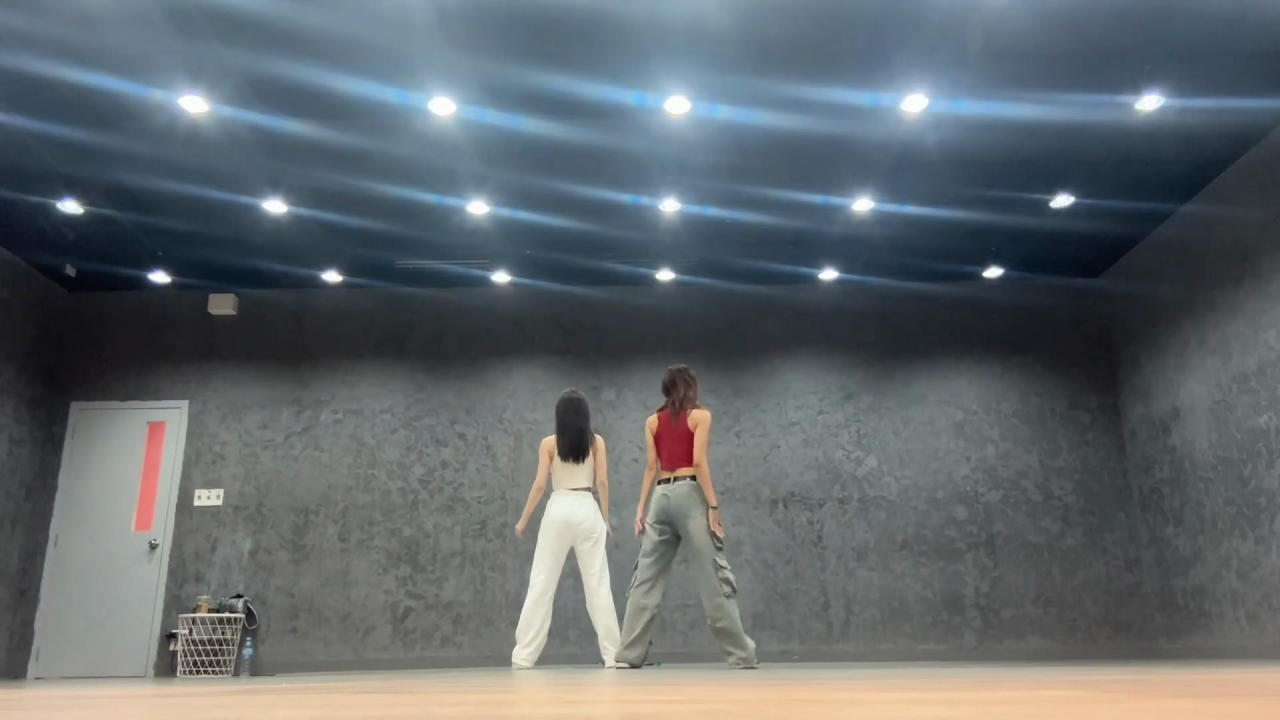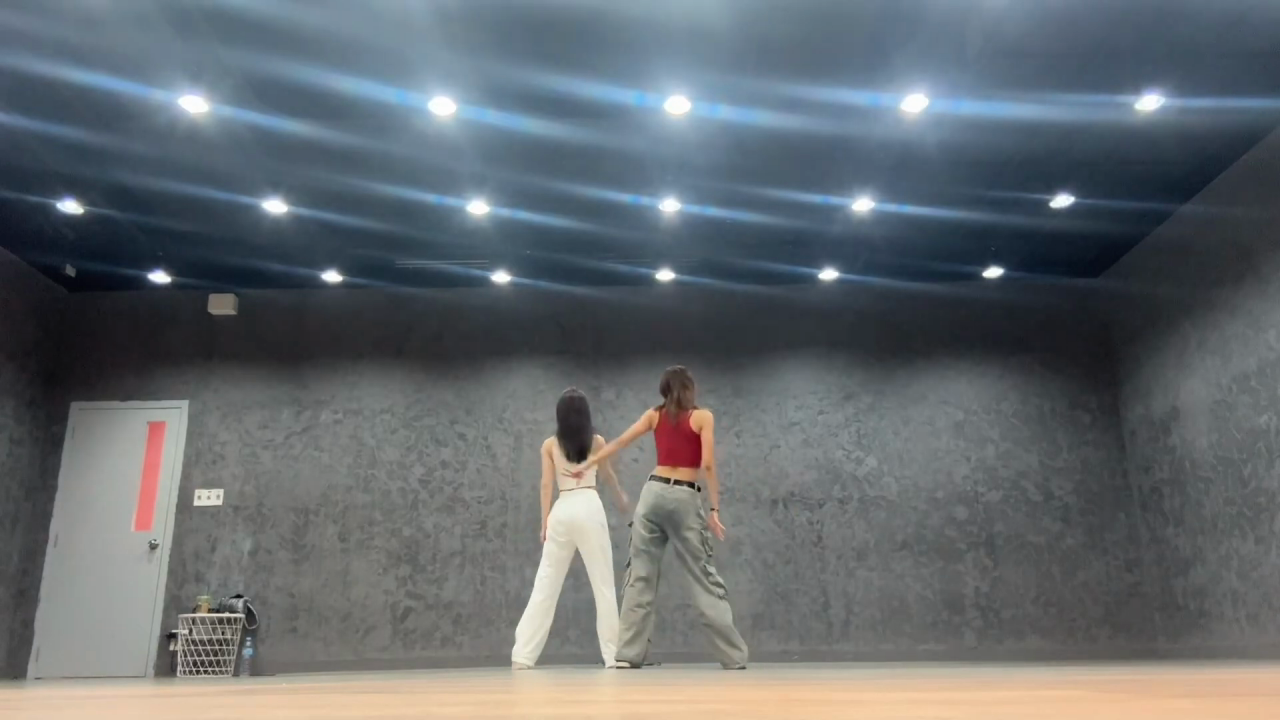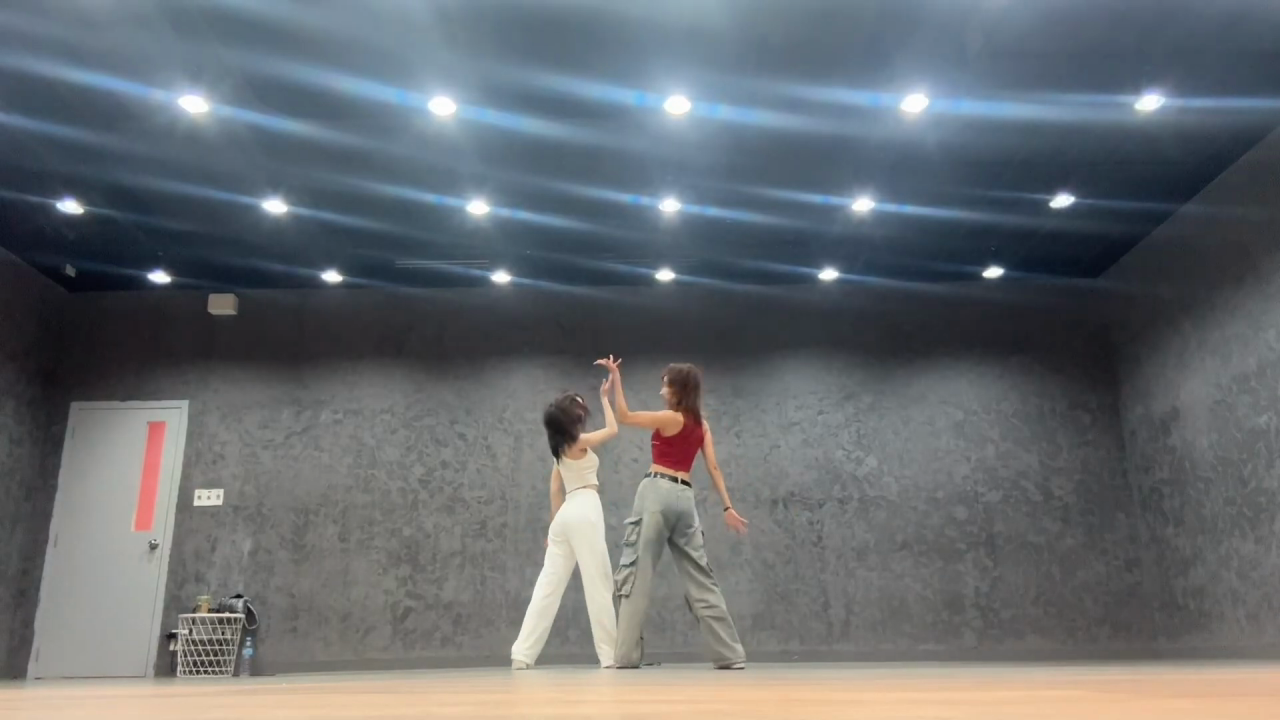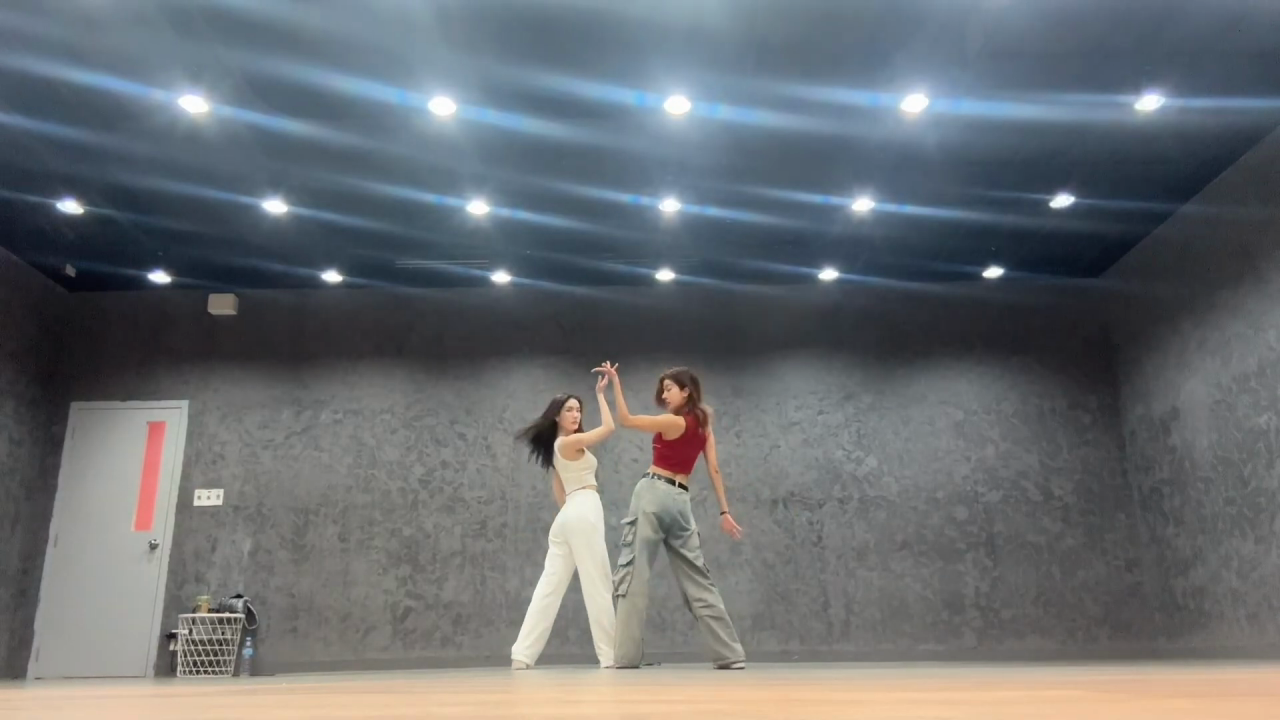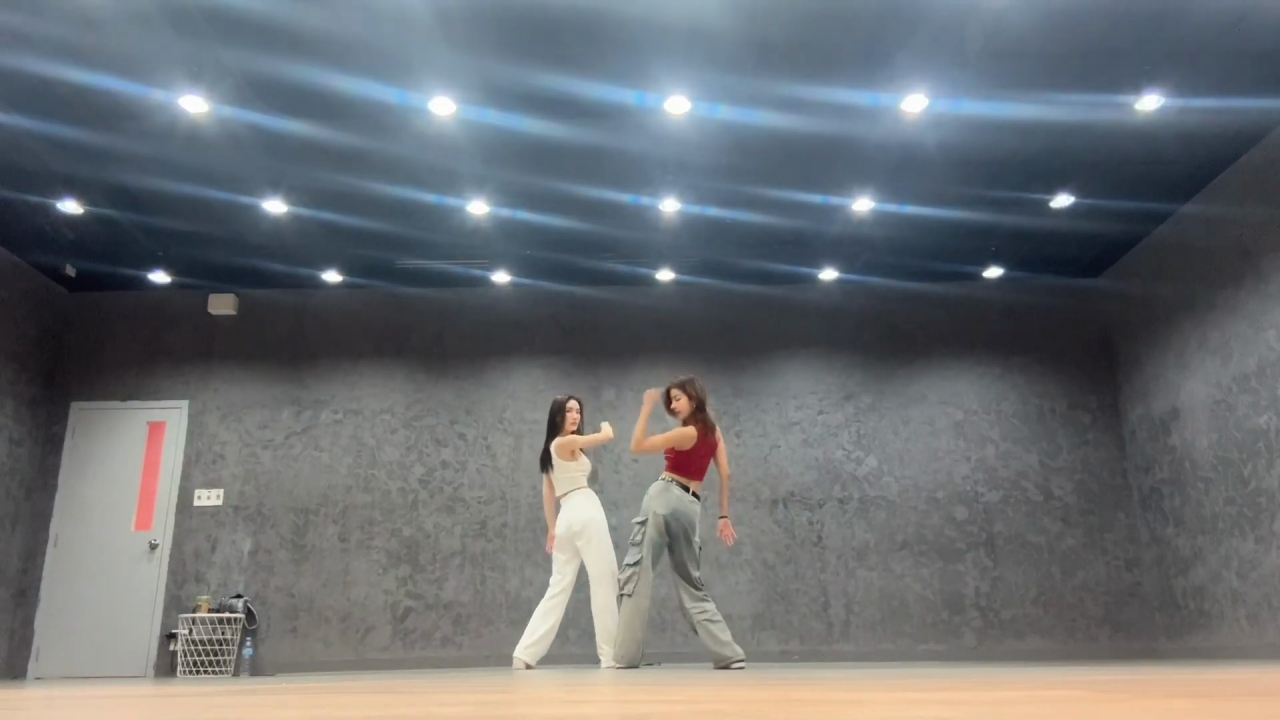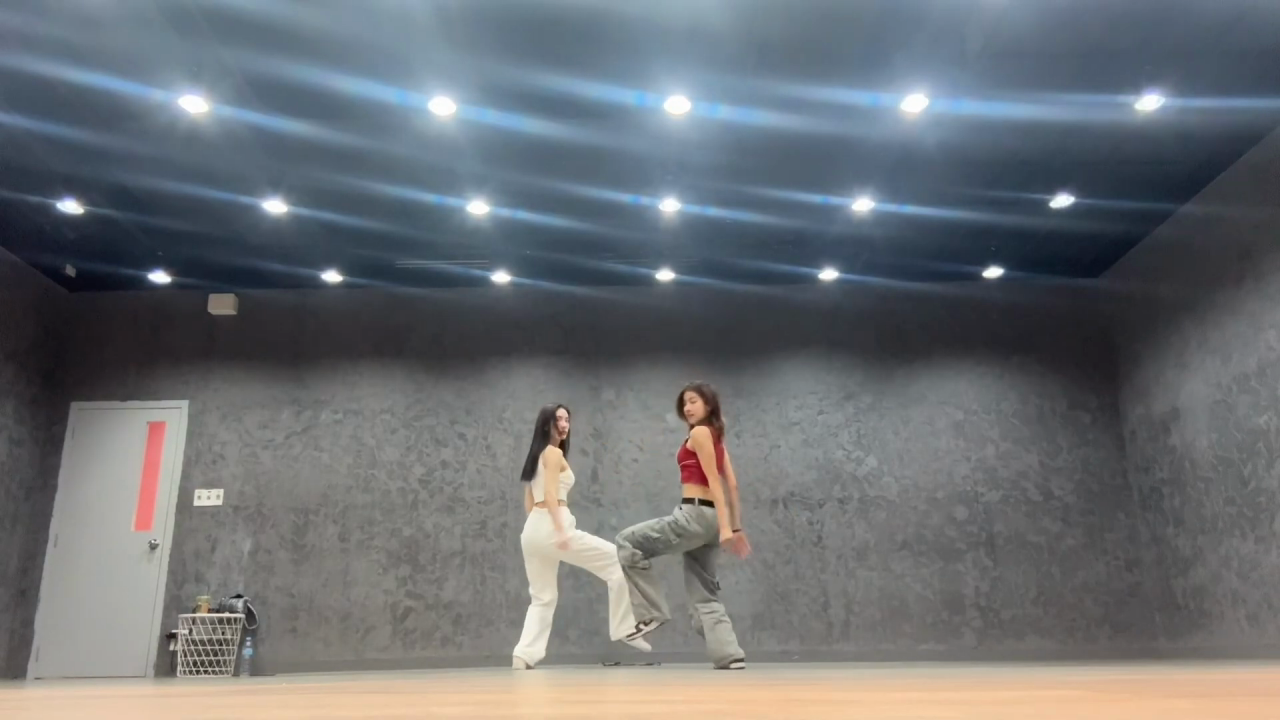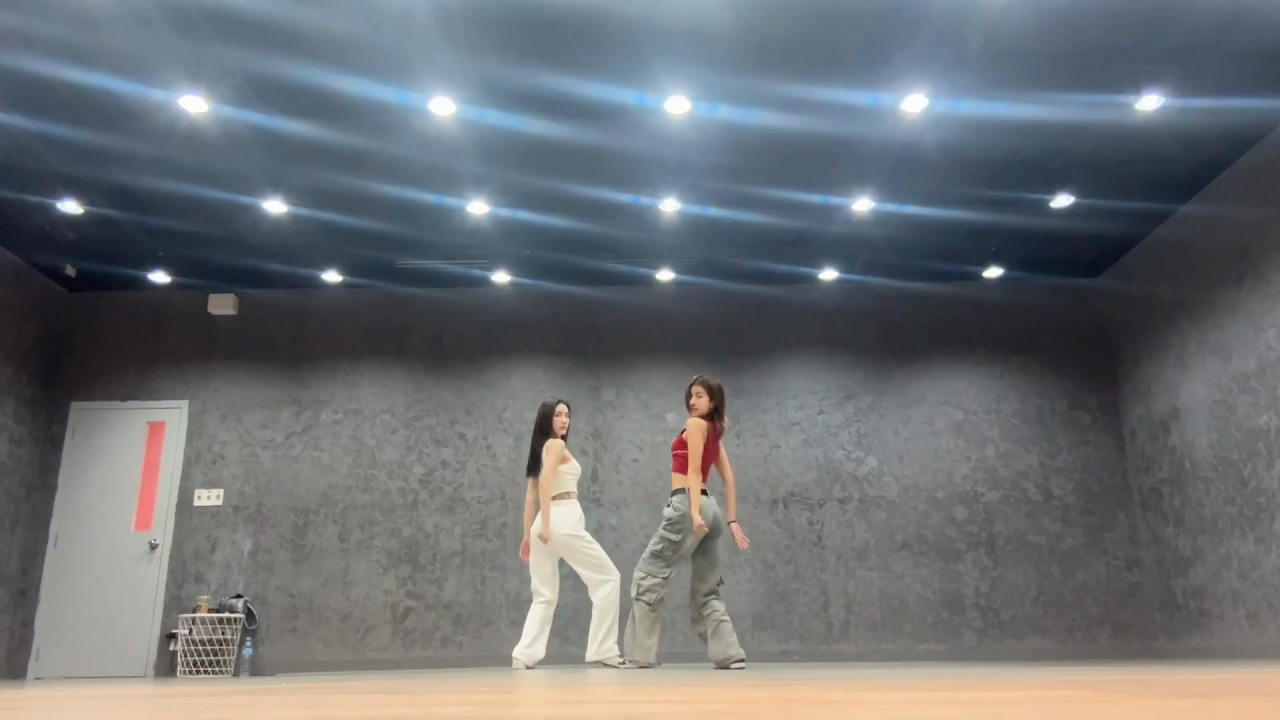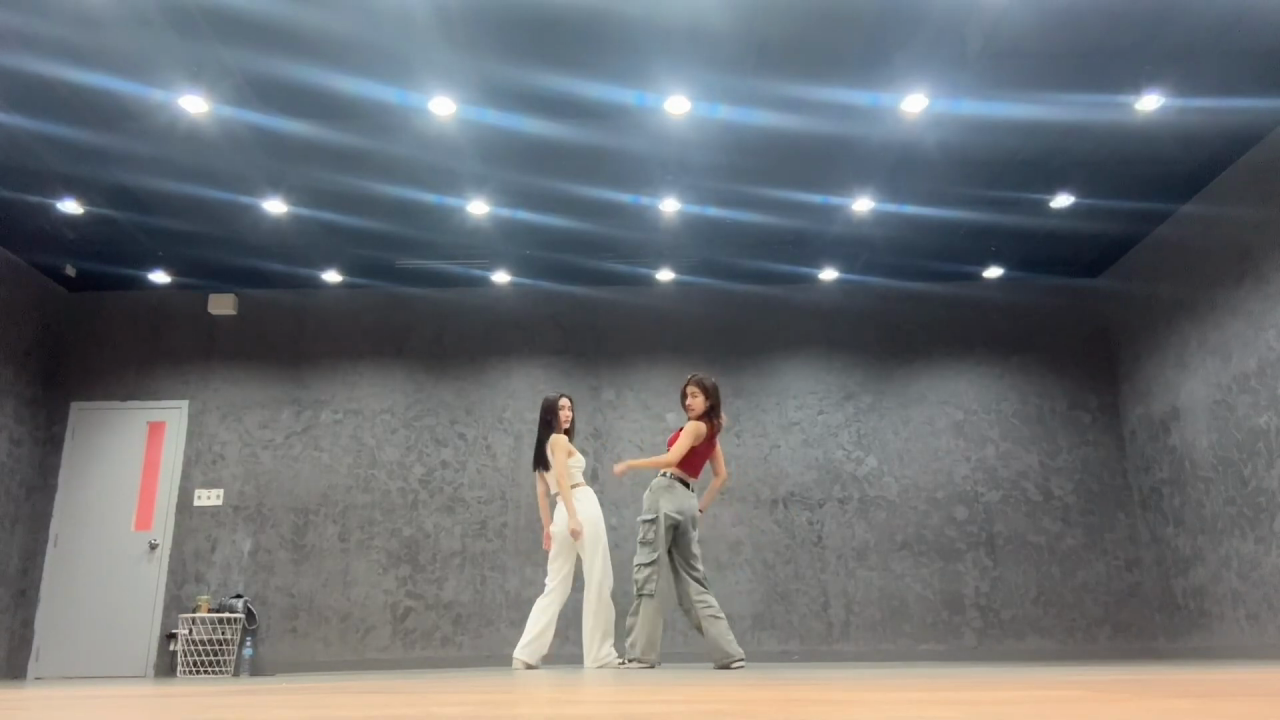
dt=0.3s
person 1, frame 1
left shoulder: (653, 421)
right shoulder: (700, 416)
left elbow: (651, 468)
right elbow: (699, 463)
left wrist: (641, 509)
right wrist: (713, 506)
left hip: (661, 498)
right hip: (690, 495)
left knee: (647, 579)
right knee: (713, 577)
left ankle: (628, 655)
right ankle: (741, 655)
person 1, frame 2
left shoulder: (655, 415)
right shoulder: (703, 417)
left elbow: (619, 443)
right elbow: (709, 465)
left wrist: (587, 465)
right wrist: (714, 510)
left hip: (654, 494)
right hip: (686, 498)
left knee: (641, 576)
right knee: (704, 578)
left ankle: (628, 654)
right ankle: (734, 654)
person 1, frame 3
left shoulder: (671, 418)
right shoulder: (700, 423)
left elbow: (626, 417)
right elbow: (713, 467)
left wrist: (616, 378)
right wrist: (727, 507)
left hip: (656, 493)
right hip: (684, 498)
left knee: (634, 572)
right knee: (700, 579)
left ankle: (626, 655)
right ankle: (730, 654)
person 1, frame 4
left shoulder: (674, 423)
right shoulder: (704, 423)
left elbow: (625, 420)
right elbow: (714, 470)
left wrist: (615, 382)
right wrist: (724, 511)
left hip: (652, 494)
right hip: (679, 501)
left knee: (633, 573)
right knee: (697, 579)
left ankle: (626, 655)
right ankle: (730, 654)
person 1, frame 5
left shoulder: (686, 433)
right shoulder: (712, 431)
left elbow: (636, 447)
right elbow: (725, 474)
left wrist: (647, 407)
right wrist: (724, 516)
left hip: (664, 498)
right hip: (689, 507)
left knee: (637, 575)
right knee: (692, 585)
left ankle: (626, 656)
right ankle: (729, 654)
person 1, frame 6
left shoulder: (700, 433)
right shoulder: (715, 436)
left elbow: (713, 481)
right elbow: (731, 483)
left wrist: (723, 525)
right wrist: (736, 528)
left hip: (695, 515)
right hip: (708, 518)
left knee: (629, 542)
right knee: (704, 593)
left ankle: (652, 613)
right ankle: (728, 653)
person 1, frame 7
left shoulder: (696, 424)
right shoulder: (714, 432)
left elbow: (694, 470)
right elbow: (729, 479)
left wrist: (694, 510)
right wrist: (731, 521)
left hip: (685, 507)
right hip: (708, 509)
left knee: (649, 574)
right knee: (706, 591)
left ankle: (640, 654)
right ankle: (729, 654)
person 1, frame 8
left shoulder: (696, 427)
right shoulder: (711, 431)
left elbow: (671, 459)
right elbow: (721, 475)
left wrist: (630, 465)
right wrist: (700, 508)
left hip: (666, 493)
right hip: (687, 501)
left knee: (647, 573)
right knee: (692, 581)
left ankle: (641, 653)
right ankle: (728, 652)
person 2, frame 1
left shoulder: (549, 443)
right shoulder: (596, 442)
left elbow: (540, 484)
right elbow: (602, 482)
left wrist: (523, 519)
right wrist: (606, 519)
left hip: (558, 510)
right hip: (587, 511)
left knee: (542, 585)
right knee: (598, 585)
left ankle: (524, 656)
right ankle: (613, 655)
person 2, frame 2
left shoulder: (550, 444)
right shoulder: (595, 441)
left elbow: (546, 484)
right elbow: (608, 474)
left wrist: (545, 521)
right wrist: (621, 496)
left hip: (562, 511)
right hip: (589, 509)
left knee: (546, 585)
right knee: (604, 583)
left ankle: (523, 655)
right ankle: (614, 653)
person 2, frame 3
left shoulder: (560, 445)
right shoulder: (577, 441)
right elbow: (612, 430)
right wrist: (605, 397)
left hip: (566, 515)
right hip: (585, 511)
left knee: (548, 585)
right knee: (598, 583)
left ankle: (523, 654)
right ankle: (610, 655)
person 2, frame 4
left shoulder: (554, 448)
right shoulder: (570, 442)
right elbow: (609, 427)
right wrist: (600, 394)
left hip: (567, 516)
right hip: (584, 512)
left knee: (550, 586)
right knee: (597, 585)
left ankle: (523, 653)
right ankle: (610, 655)
person 2, frame 5
left shoulder: (552, 450)
right shoulder: (564, 442)
left elbow: (547, 493)
right elbow: (607, 436)
left wrist: (551, 531)
right wrist: (604, 424)
left hip: (566, 518)
right hip: (585, 512)
left knee: (558, 589)
right knee: (603, 584)
left ankle: (524, 654)
right ankle: (611, 656)
person 2, frame 6
left shoulder: (537, 455)
right shoulder: (554, 452)
right elbow: (550, 493)
right wrist: (561, 531)
left hip: (532, 531)
right hip: (553, 528)
left knee: (543, 599)
right knee: (615, 561)
left ankle: (525, 654)
right ankle: (625, 629)
person 2, frame 7
left shoulder: (540, 449)
right shoulder: (556, 445)
left elbow: (530, 496)
right elbow: (546, 481)
left wrist: (527, 535)
right wrist: (547, 524)
left hip: (545, 524)
right hip: (564, 521)
left knee: (544, 597)
right knee: (607, 578)
left ankle: (524, 655)
right ankle: (604, 649)
person 2, frame 8
left shoulder: (545, 445)
right shoulder: (560, 440)
left elbow: (542, 491)
right elbow: (563, 479)
left wrist: (548, 527)
right wrist: (574, 517)
left hip: (563, 518)
right hip: (582, 509)
left knee: (555, 588)
right knee: (597, 584)
left ankle: (526, 654)
right ankle: (600, 655)
